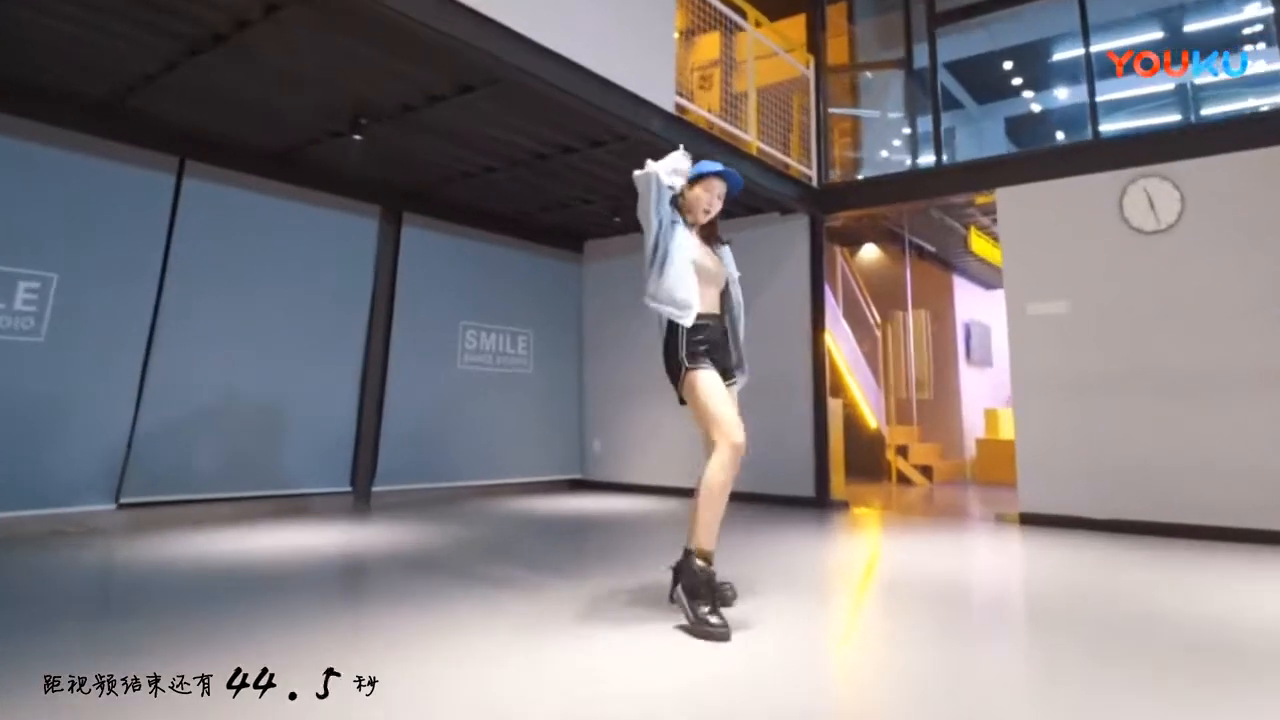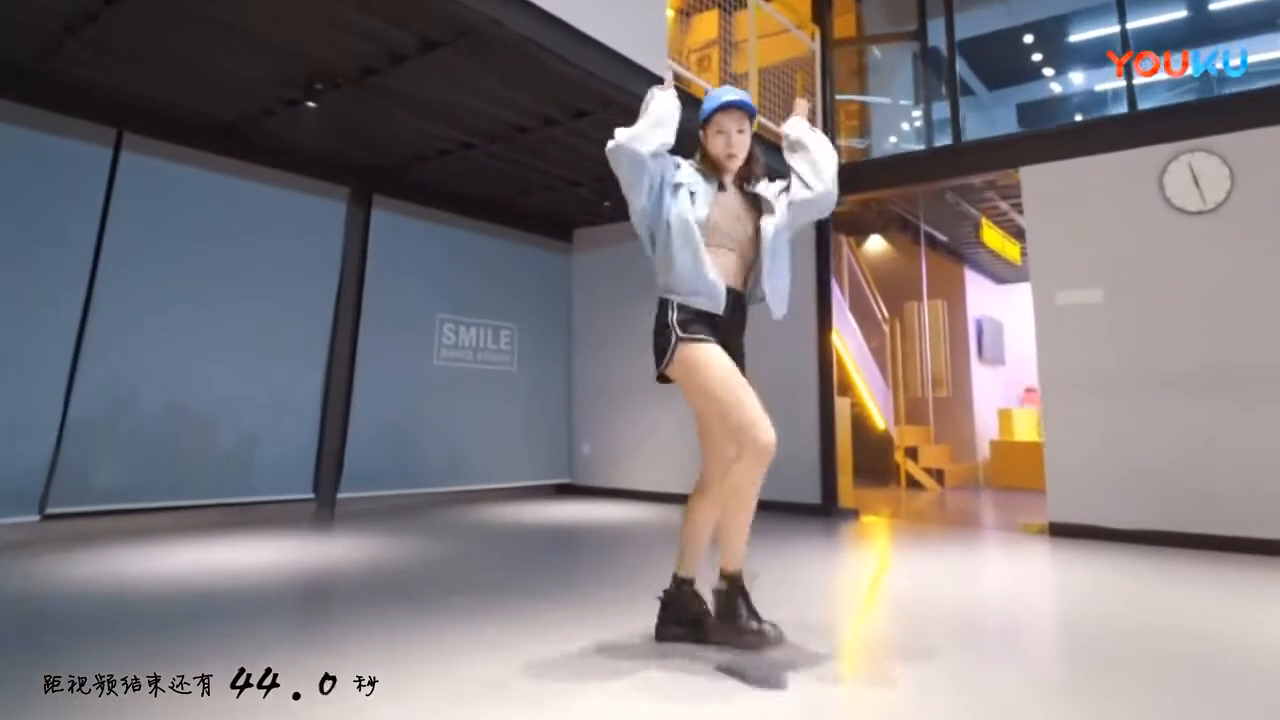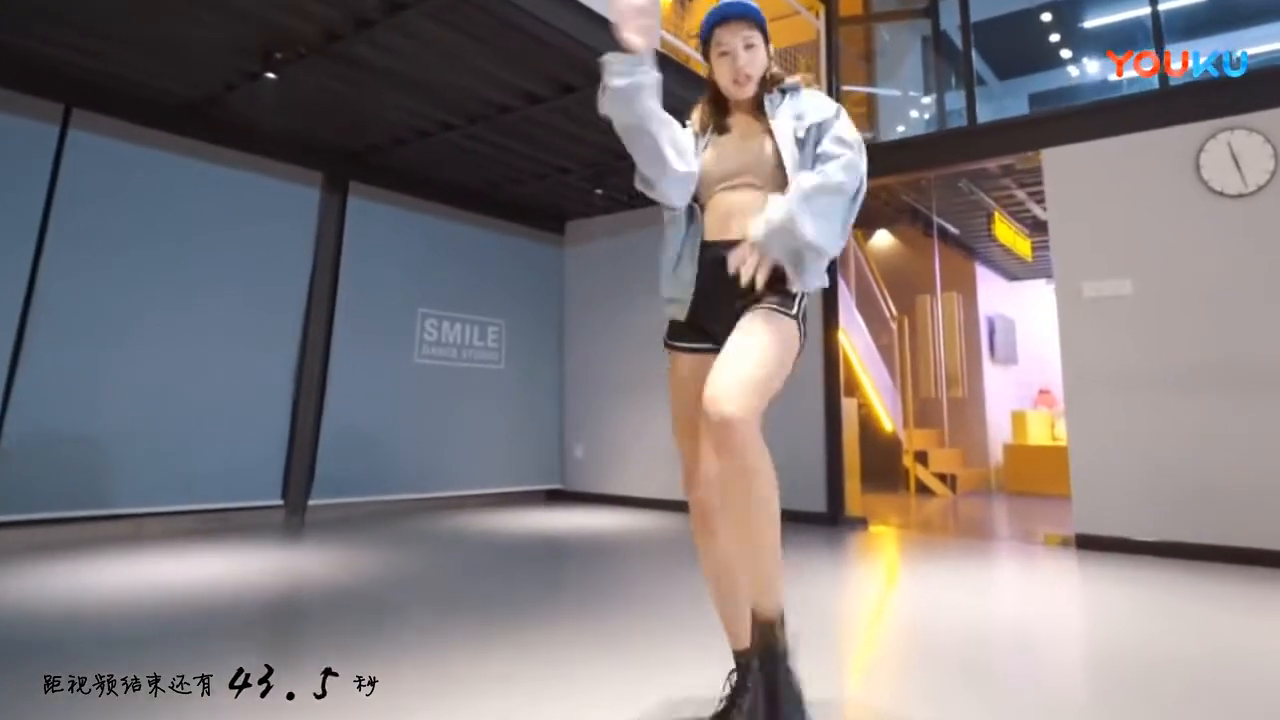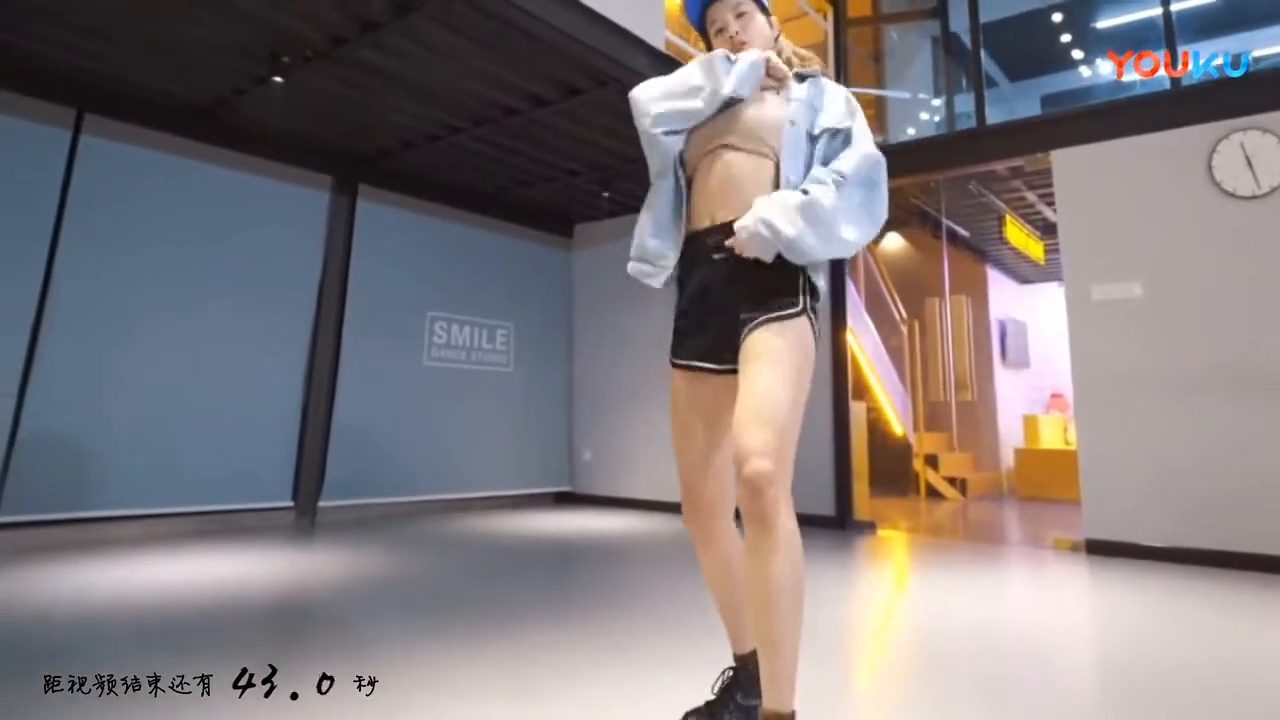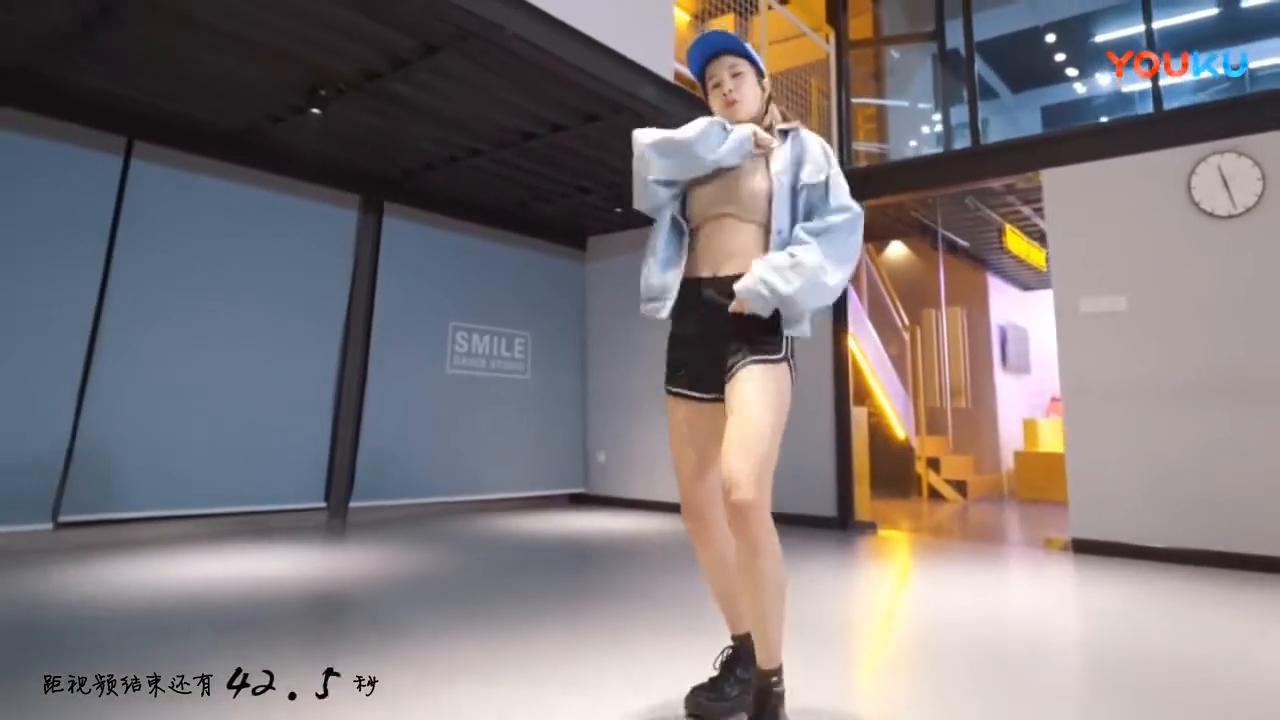
dt=0.5s
person 1, frame 1
left shoulder: (719, 248)
right shoulder: (669, 228)
right elbow: (651, 181)
left wrist: (735, 362)
right wrist: (677, 166)
left hip: (720, 347)
right hip: (689, 342)
left knee: (730, 451)
right knee: (731, 441)
left ankle: (691, 565)
right ankle: (696, 573)
person 1, frame 2
left shoulder: (760, 198)
right shoulder: (683, 184)
left elbow: (818, 194)
right elbow: (627, 149)
left wrist: (797, 135)
right wrist: (663, 107)
left hip: (730, 327)
right hip: (689, 321)
left knee: (721, 469)
right knee: (758, 440)
left ankle: (681, 604)
right ankle: (732, 598)
person 1, frame 3
left shoulder: (805, 111)
right shoulder: (693, 137)
left elbow: (842, 169)
right elbow: (660, 171)
left wrist: (781, 230)
right wrist: (634, 66)
left hip: (771, 287)
right hip: (698, 295)
left knee: (728, 410)
right knee: (703, 490)
person 1, frame 4
left shoulder: (819, 97)
right shoulder: (708, 101)
left elbow: (857, 190)
right elbow: (650, 108)
left wrist: (774, 227)
right wrist: (734, 70)
left hip: (775, 279)
right hip: (700, 285)
left knee: (761, 474)
right knee: (703, 505)
person 1, frame 5
left shoulder: (800, 150)
right shoulder: (703, 156)
left elbow: (839, 232)
right elbow: (651, 155)
left wrist: (770, 282)
right wrist: (732, 140)
left hip: (758, 324)
right hip: (693, 324)
left knee: (745, 498)
right knee: (699, 513)
right ankle: (740, 654)
